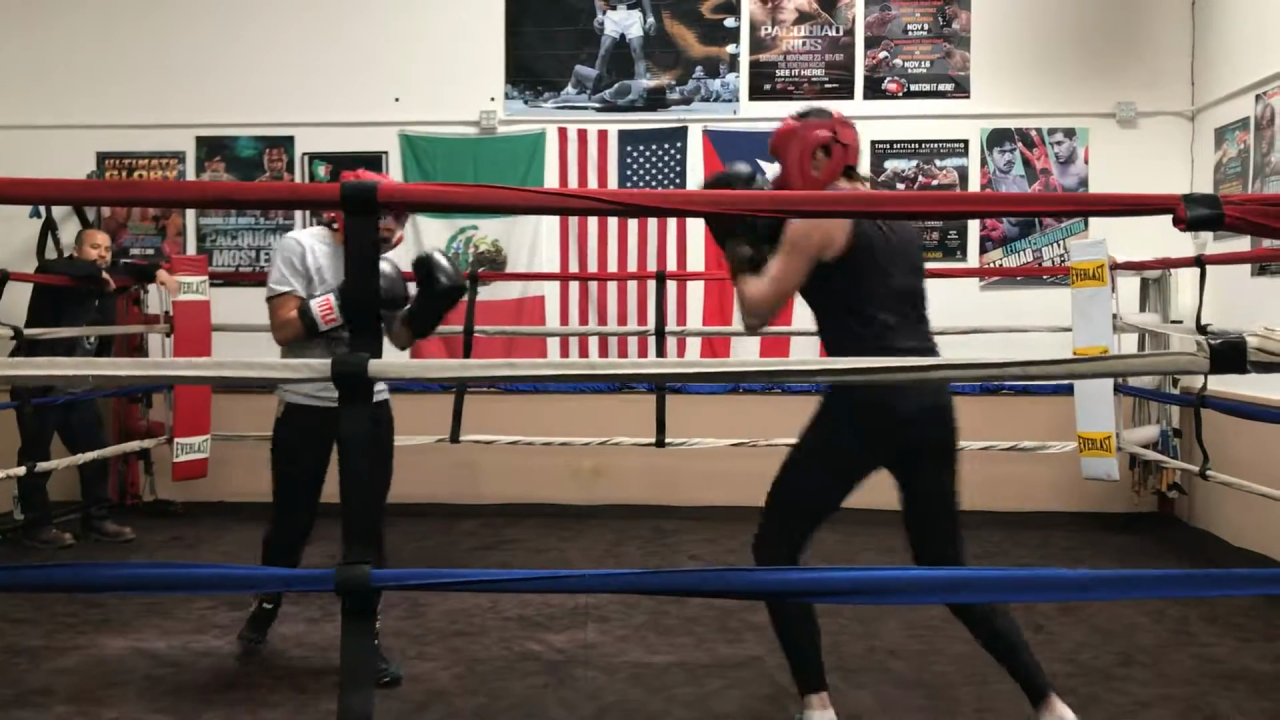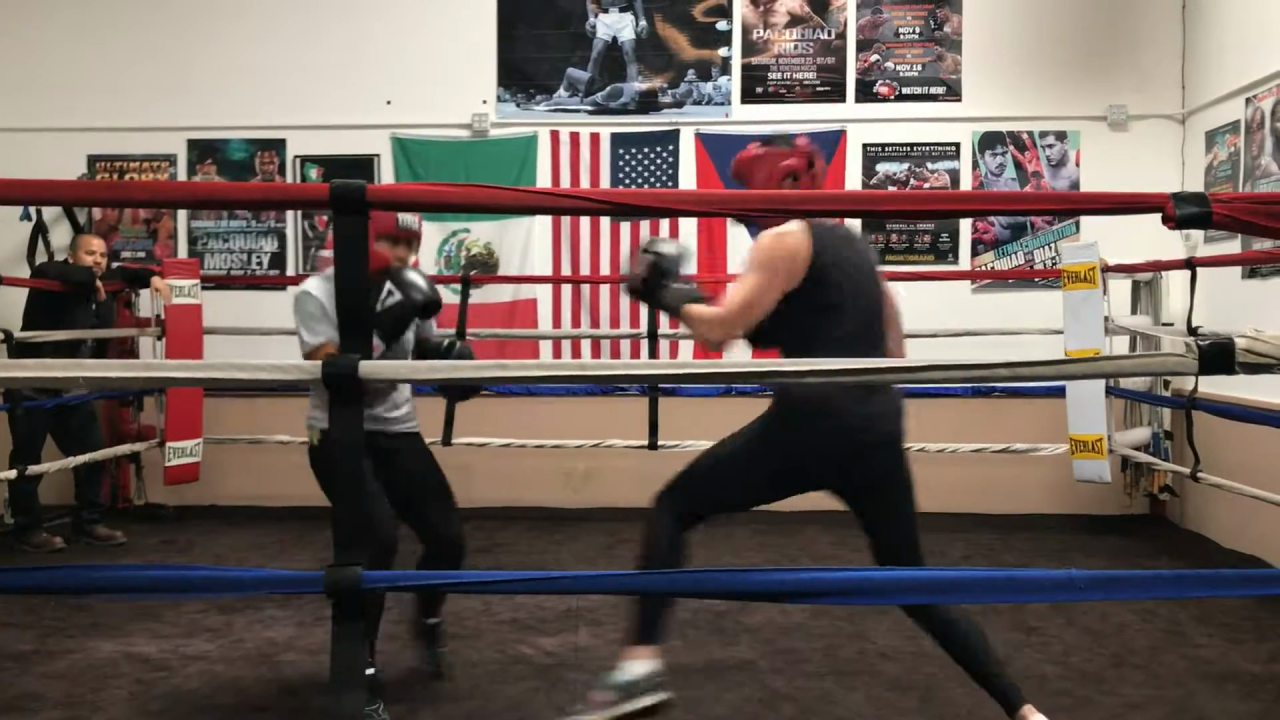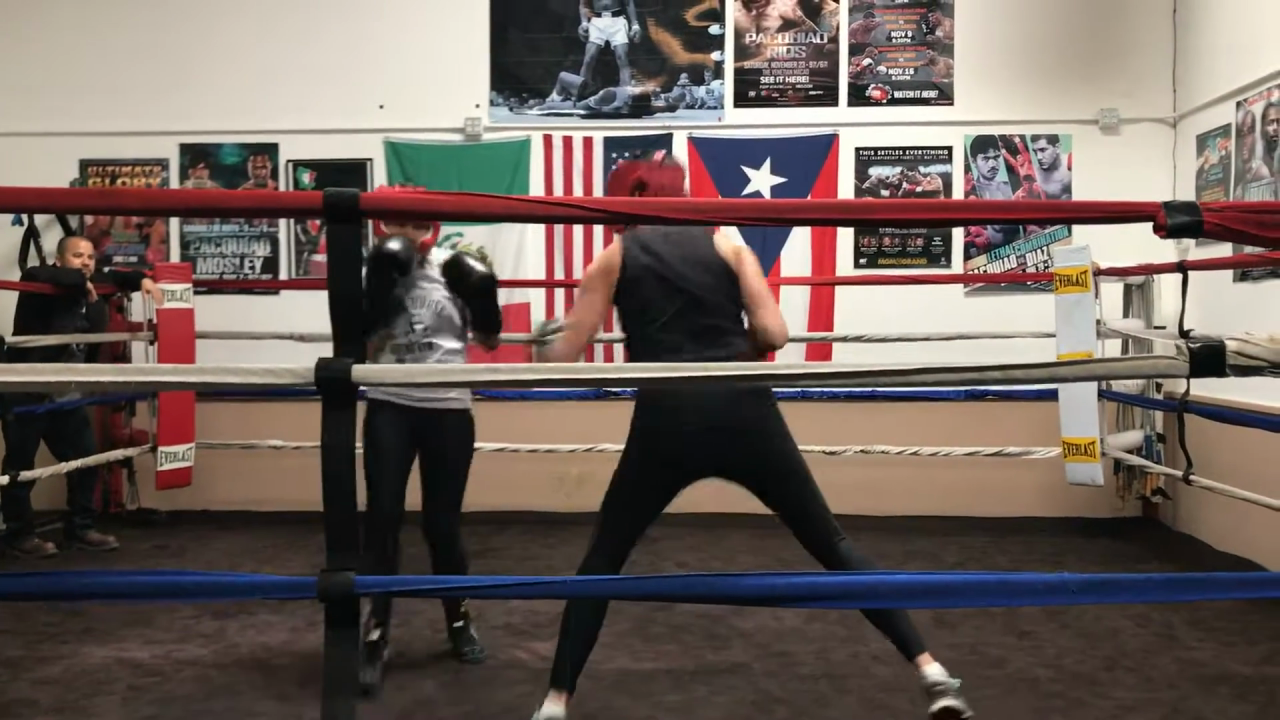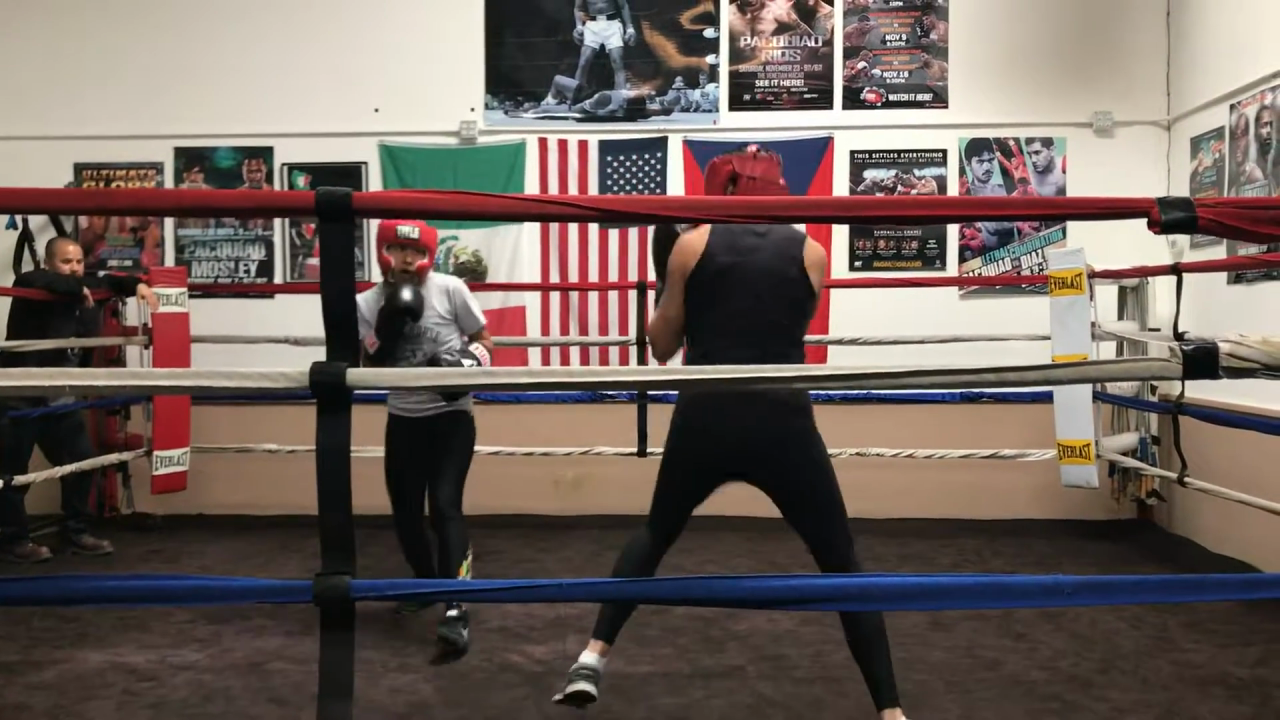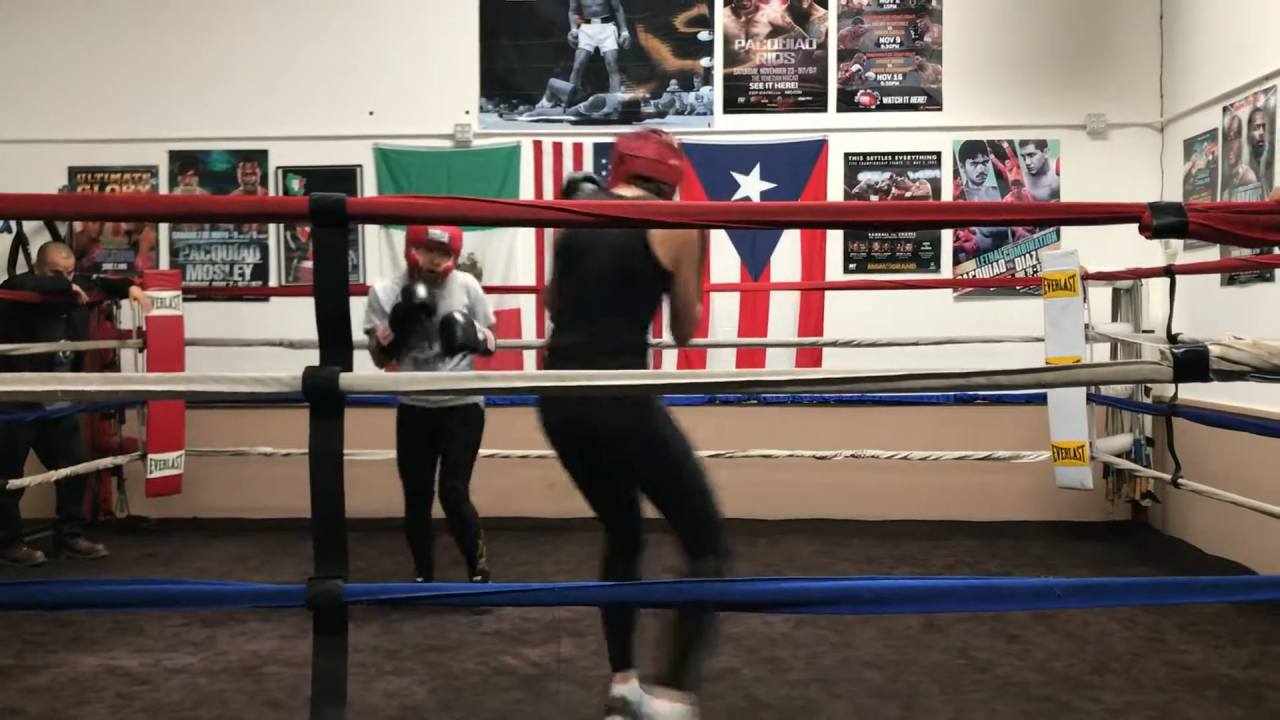
dt=0.4s
person 1, frame 1
left shoulder: (818, 214)
right shoulder: (895, 213)
left elbow: (758, 313)
left wrist: (737, 243)
right wrist: (775, 232)
left hip: (864, 401)
right hip: (927, 400)
left knee: (774, 549)
right knee: (943, 566)
person 1, frame 2
left shoulder: (785, 240)
right shoulder: (857, 246)
left elbow: (717, 330)
left wrist: (667, 291)
left hip: (809, 421)
right hip: (877, 428)
left knee: (668, 513)
left ankle: (641, 668)
person 1, frame 3
left shoulder: (614, 260)
right shoulder: (726, 247)
left elbow: (565, 356)
right elbow: (773, 336)
left wrist: (547, 341)
left hip: (667, 423)
right hip: (748, 413)
left knee: (603, 556)
right knee: (830, 545)
right ankle: (932, 672)
person 1, frame 4
left shoulder: (691, 243)
right shoulder: (811, 253)
left elbow: (661, 346)
left hip: (704, 419)
right hip: (784, 423)
left knee: (656, 534)
right knee: (841, 566)
left ankle: (590, 660)
person 1, frame 5
right shoulder: (674, 228)
right elbow: (688, 330)
left hip: (561, 396)
right hip: (621, 401)
left knee: (624, 535)
right knee: (707, 547)
person 2, frame 1
left shoulder: (382, 265)
right shoulder: (300, 247)
left elbow: (402, 337)
right elbow: (284, 329)
left wrist: (433, 300)
right wrist: (347, 301)
left hip: (368, 407)
right hip: (304, 407)
left knee: (365, 525)
right knee: (292, 520)
right ankle: (267, 603)
person 2, frame 2
left shoulder: (406, 291)
right shoulder: (318, 294)
left elbow: (423, 348)
left wrist: (449, 354)
right wrist: (386, 324)
left hip: (398, 433)
right hip: (340, 437)
left knee: (448, 540)
right knee: (379, 541)
left ankle: (428, 622)
right ankle: (360, 669)
person 2, frame 3
left shoulder: (452, 272)
right shoulder: (367, 281)
left elbow: (489, 341)
right elbow: (364, 352)
left wrist: (484, 299)
right wrist: (378, 293)
left hip: (450, 409)
right hip: (389, 409)
left knee: (443, 526)
right knee: (382, 516)
left ankle: (458, 622)
right ankle: (375, 636)
person 2, frame 4
left shoulder: (450, 289)
right shoulder: (367, 303)
left elbow: (484, 342)
right elbow: (372, 367)
left wrist: (467, 366)
right wrist: (388, 329)
left hip: (451, 415)
right hip: (404, 419)
left knee: (444, 505)
right knee: (406, 513)
left ankle: (455, 611)
right ankle: (425, 583)
person 2, frame 5
left shoulder: (466, 287)
right shoulder: (384, 292)
left elbow: (492, 341)
right elbow: (381, 360)
left wrist: (476, 339)
right wrist: (398, 324)
left hip: (462, 405)
right hip: (415, 408)
left knee: (454, 493)
right knee: (416, 498)
left ankle: (479, 576)
right ankle: (423, 580)
person 3, frame 1
left shoulder: (106, 279)
right shoulder: (54, 275)
left elbow: (130, 271)
right elbow: (50, 267)
left wrist: (157, 271)
right wrist: (94, 272)
left hip: (79, 387)
right hip: (38, 385)
left knee: (95, 452)
right knee: (36, 457)
left ankle: (97, 518)
right ankle: (37, 526)
person 3, frame 2
left shoulder: (104, 285)
right shoulder: (51, 280)
left elbow: (125, 274)
right elbow: (45, 271)
left wrist: (151, 277)
right wrist: (89, 278)
left hip: (75, 392)
right hip: (32, 390)
left knee: (93, 455)
right knee: (27, 462)
left ankle: (88, 522)
right ankle: (27, 530)
person 3, frame 3
left shoulder: (94, 285)
right shoulder: (39, 283)
left elbow: (115, 278)
right elbow: (34, 275)
left wrist: (142, 279)
right wrist: (79, 280)
left hip: (68, 396)
left knee: (85, 460)
left ankle: (80, 528)
person 3, frame 4
left shoulder: (87, 288)
right shoulder: (33, 286)
left elbow: (109, 282)
right elbow: (30, 281)
left wrist: (137, 284)
right wrist: (77, 288)
left hip: (62, 399)
left knee: (81, 463)
left ankle: (75, 533)
person 3, frame 5
left shoulder: (75, 290)
left elbow: (99, 285)
left wrist: (129, 286)
right wrist: (63, 286)
left knee: (75, 466)
left ankle: (69, 536)
